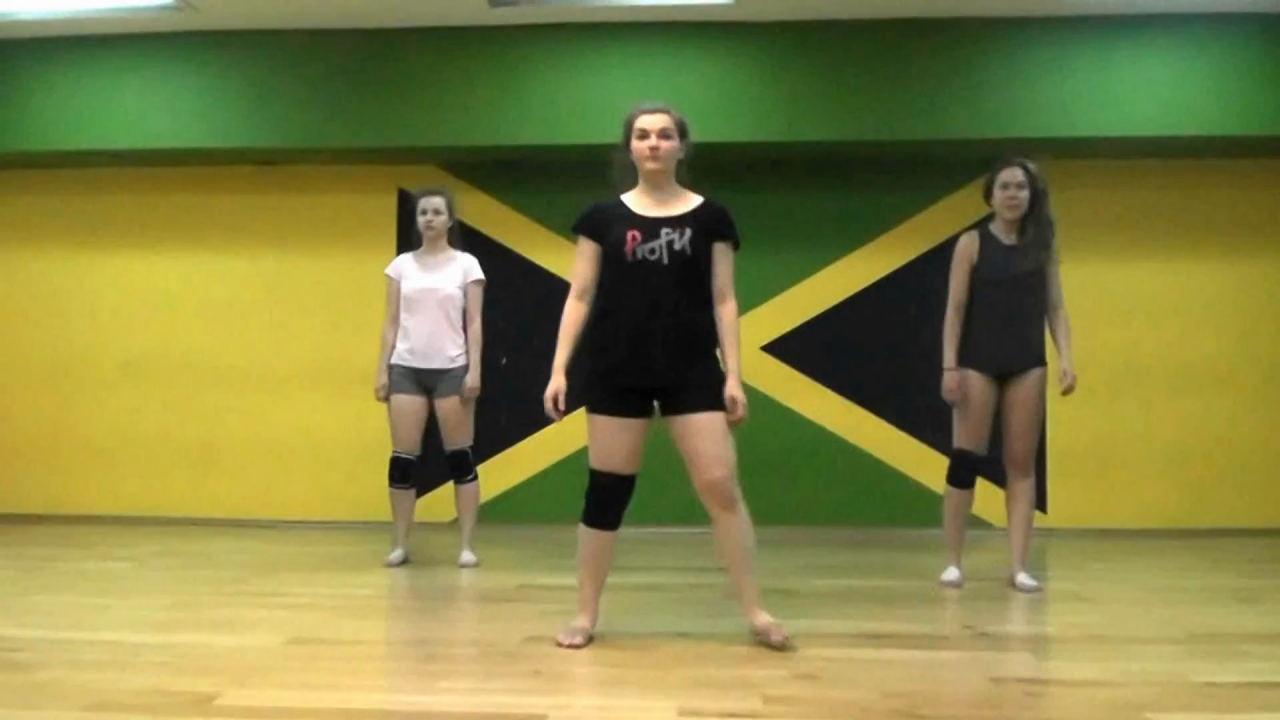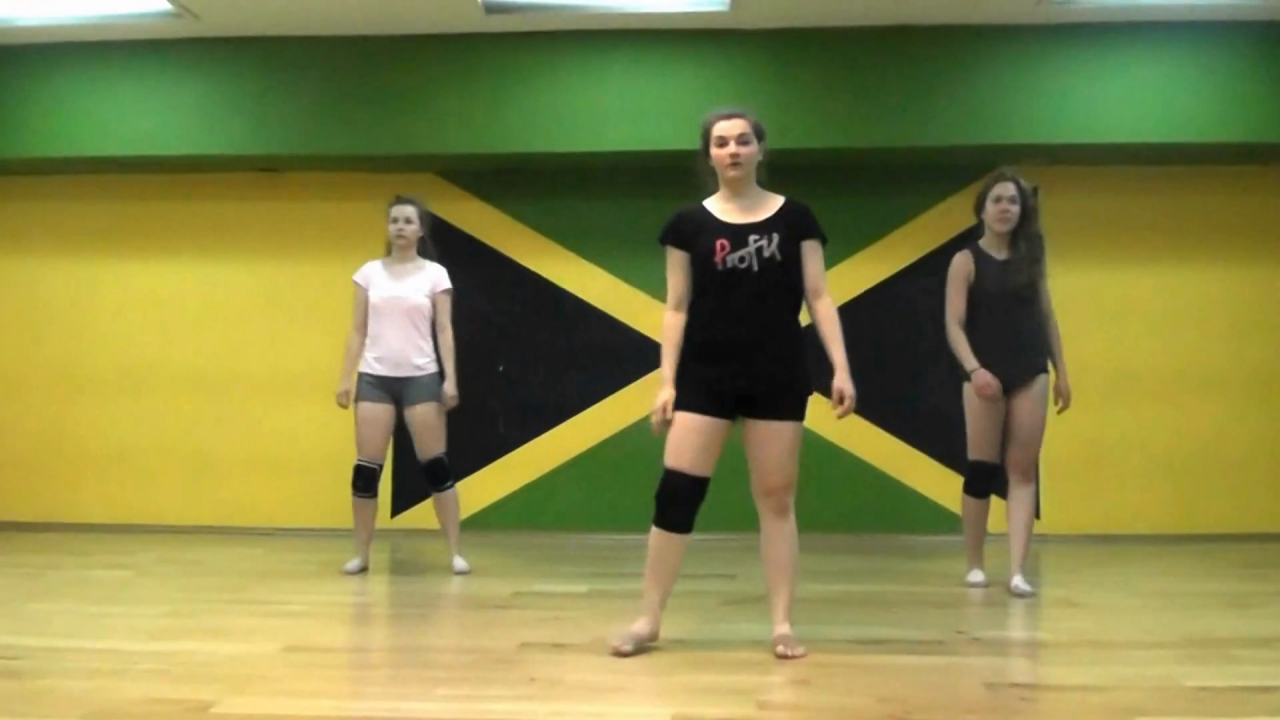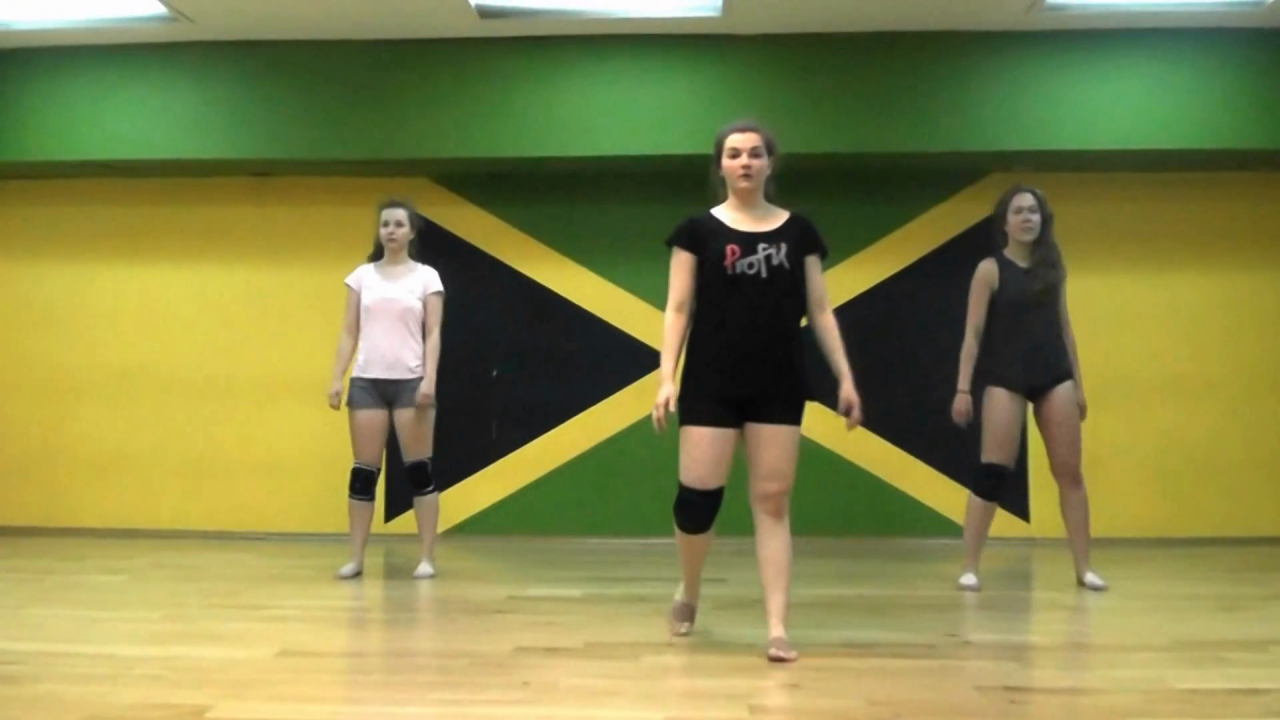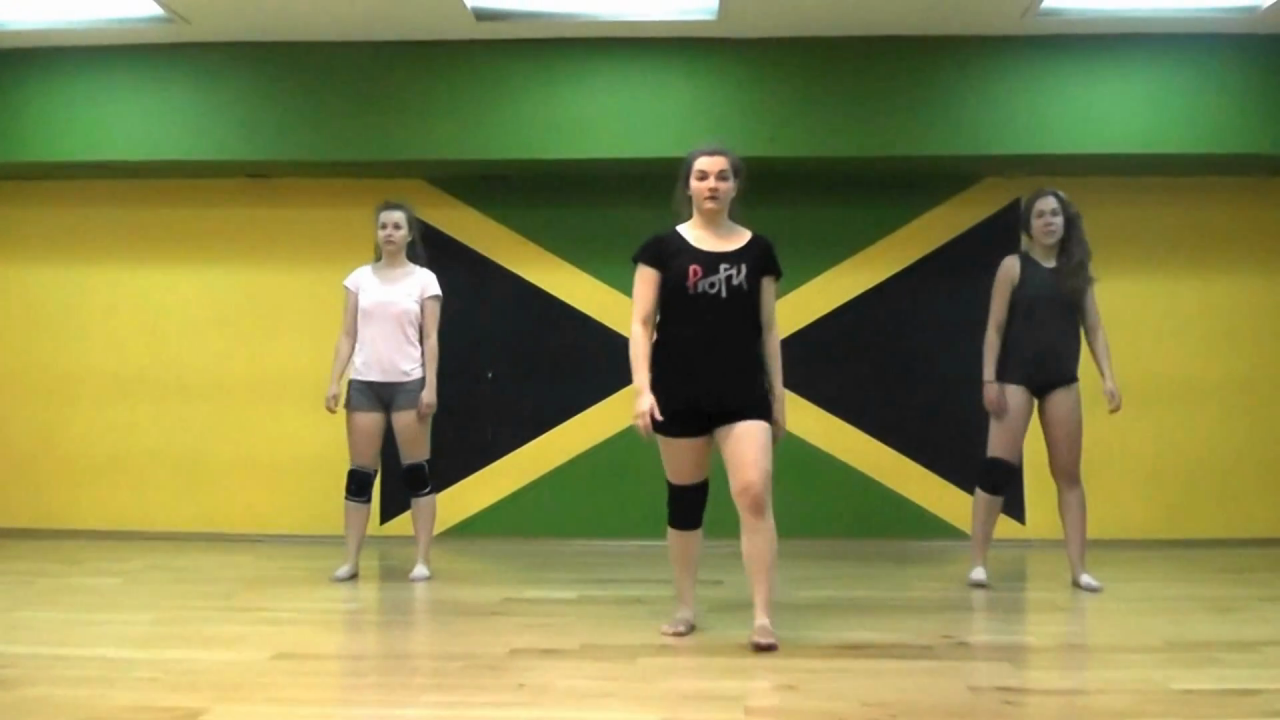
dt=0.4s
person 1, frame 1
left shoulder: (711, 216)
right shoulder: (603, 216)
left elbow: (724, 300)
right elbow: (580, 298)
left wrist: (734, 374)
right wrist: (559, 368)
left hip: (691, 370)
right hip: (615, 372)
left knee: (721, 488)
right knee: (606, 491)
left ankle: (755, 613)
right ankle: (585, 615)
person 1, frame 2
left shoulder: (795, 216)
right shoulder: (689, 224)
left elbow: (819, 297)
right elbow: (677, 308)
left wrist: (841, 368)
right wrist: (666, 380)
left hip: (778, 378)
right hip: (707, 376)
left knee: (776, 499)
right knee: (676, 491)
left ankle: (782, 624)
right ankle: (648, 619)
person 1, frame 3
left shoulder: (799, 230)
right shoulder: (697, 229)
left elbow: (819, 310)
right elbow: (679, 309)
left wrist: (845, 378)
right wrist: (667, 377)
left hip: (778, 385)
right hip: (710, 383)
left knee: (773, 502)
right knee: (697, 496)
left ankle: (776, 627)
right ankle: (688, 593)
person 1, frame 4
left shoulder: (758, 250)
right shoulder: (661, 247)
left elbow: (767, 330)
right elbow: (642, 324)
left wrist: (778, 395)
right wrist: (642, 389)
left hip: (741, 392)
right hip: (678, 394)
left knee: (754, 493)
right knee: (685, 499)
left ankle: (762, 614)
right ankle: (685, 607)
person 2, frame 1
left shoulder: (1042, 245)
right shoulder: (972, 242)
left elbow: (1056, 307)
right elbow: (955, 308)
left wrist: (1067, 360)
right wrist: (949, 366)
left hip: (1027, 365)
right hip: (977, 362)
left knee: (1022, 464)
right knee: (966, 459)
left ankle: (1018, 566)
right ankle: (953, 560)
person 2, frame 2
left shoulder: (1032, 257)
right shoulder: (966, 261)
left elbow: (1047, 317)
right elbow: (954, 325)
left wrist: (1061, 373)
right wrist: (975, 370)
left hip: (1030, 374)
right hip: (985, 374)
left knee: (1022, 471)
right knee: (982, 468)
left ankle: (1016, 570)
right ankle: (975, 563)
person 2, frame 3
left shoulder: (1052, 267)
right shoulder: (990, 270)
left elbow: (1063, 328)
right elbow: (973, 334)
left wrist: (1078, 385)
right wrist: (962, 388)
left hip: (1055, 380)
right hip: (1006, 382)
left knee: (1070, 474)
right knee: (993, 472)
left ankle: (1083, 567)
right ankle: (970, 567)
person 2, frame 4
left shoulder: (1077, 270)
right shoulder: (1013, 266)
left elbow: (1093, 329)
right elbow: (995, 328)
left wrist: (1108, 378)
right wrist: (989, 381)
left hip: (1062, 381)
right hip: (1016, 377)
left knee: (1068, 473)
right knee: (999, 466)
left ankle: (1078, 568)
right ankle: (978, 561)
person 3, frame 1
left shoulder: (466, 264)
right shoulder: (401, 265)
left elbow: (474, 322)
right elbow: (391, 322)
left wrist: (474, 369)
right wrist: (382, 370)
left hip: (450, 369)
right hip: (407, 369)
left knee: (459, 458)
right knee: (403, 459)
left ankle: (466, 545)
right ankle: (401, 544)
person 3, frame 2
left shoulder: (434, 274)
right shoulder: (369, 273)
left elbow: (444, 330)
right elbow: (357, 331)
left wrist: (450, 379)
right wrist: (346, 377)
left hip: (420, 378)
right hip: (375, 379)
left knee: (435, 465)
right knee: (366, 467)
left ankle: (455, 552)
right ankle: (360, 553)
person 3, frame 3
left shoulder: (426, 276)
right shoulder: (361, 276)
left elbow: (433, 334)
right elbow: (349, 332)
left wrist: (429, 379)
right wrist: (337, 378)
left hip: (410, 381)
right hip: (367, 381)
left knee: (419, 469)
right knee: (364, 470)
left ankle: (427, 557)
right ankle: (356, 557)
person 3, frame 4
left shoulder: (424, 280)
right shoulder: (359, 277)
left elbow: (430, 339)
right elbow: (348, 335)
left wrist: (430, 387)
right wrist: (334, 382)
left hip: (407, 383)
right hip: (365, 384)
left knee: (416, 471)
right knee: (360, 473)
left ankle: (422, 559)
right ankle: (351, 559)
